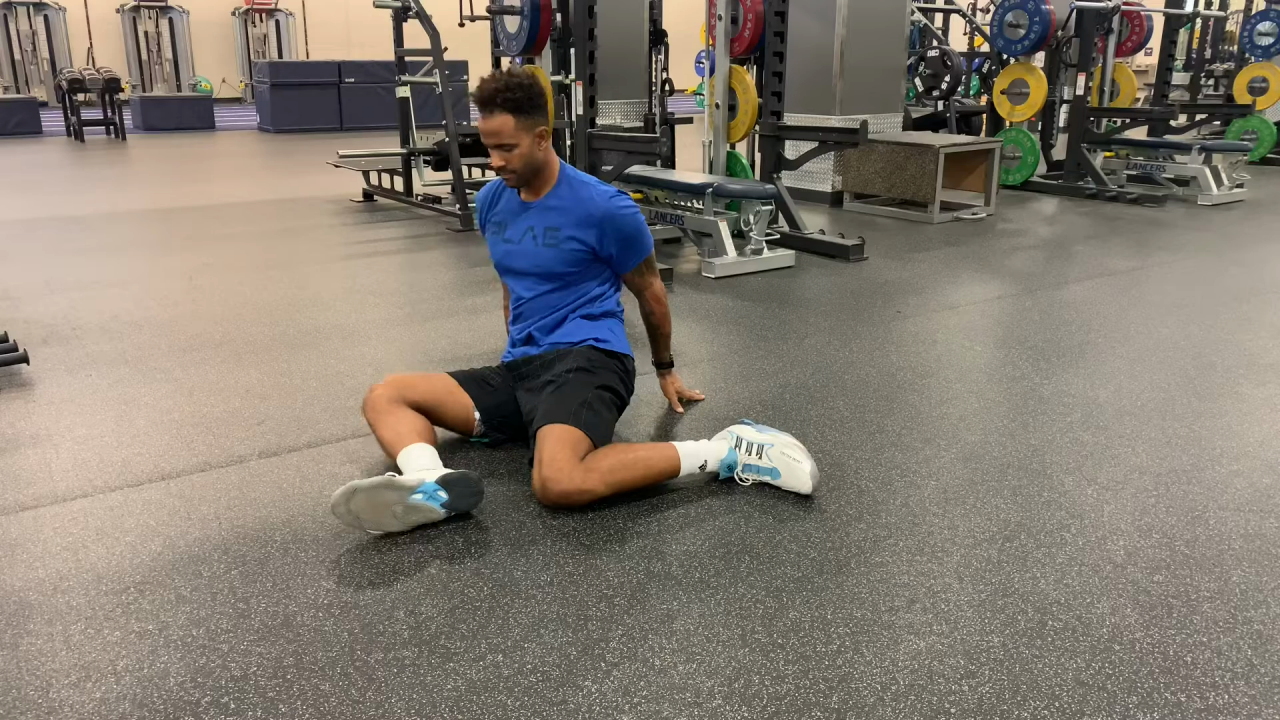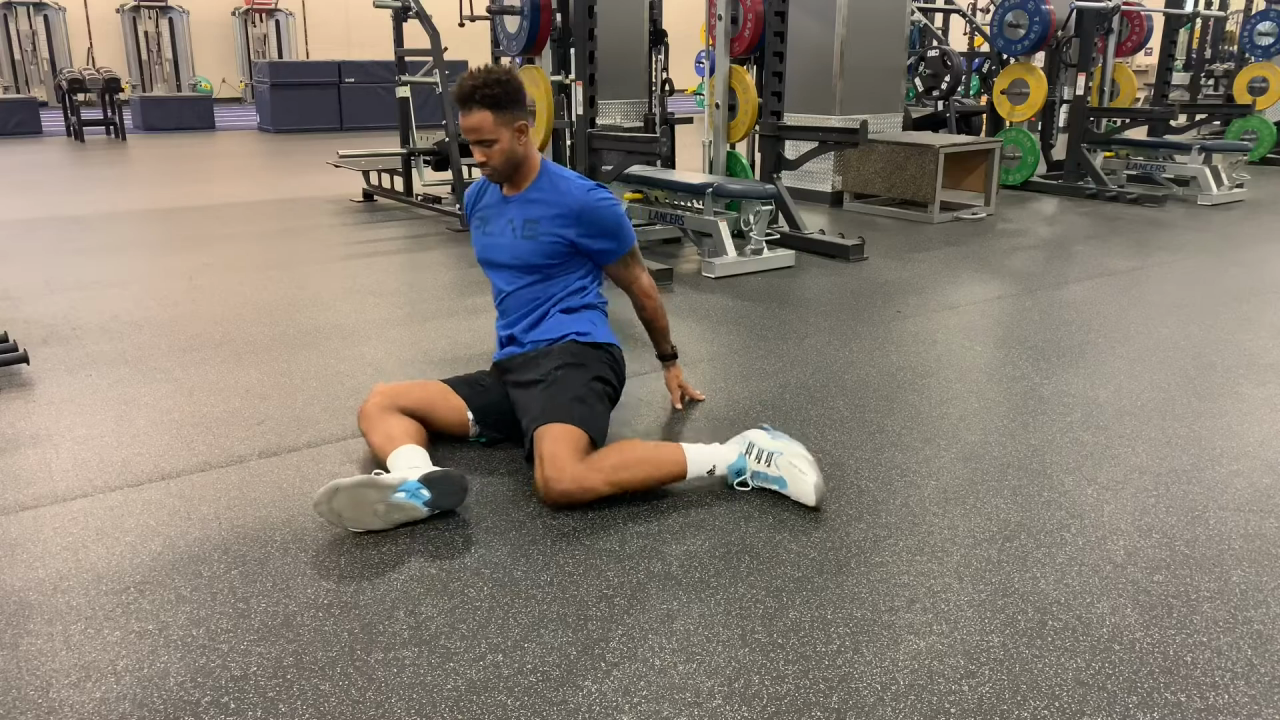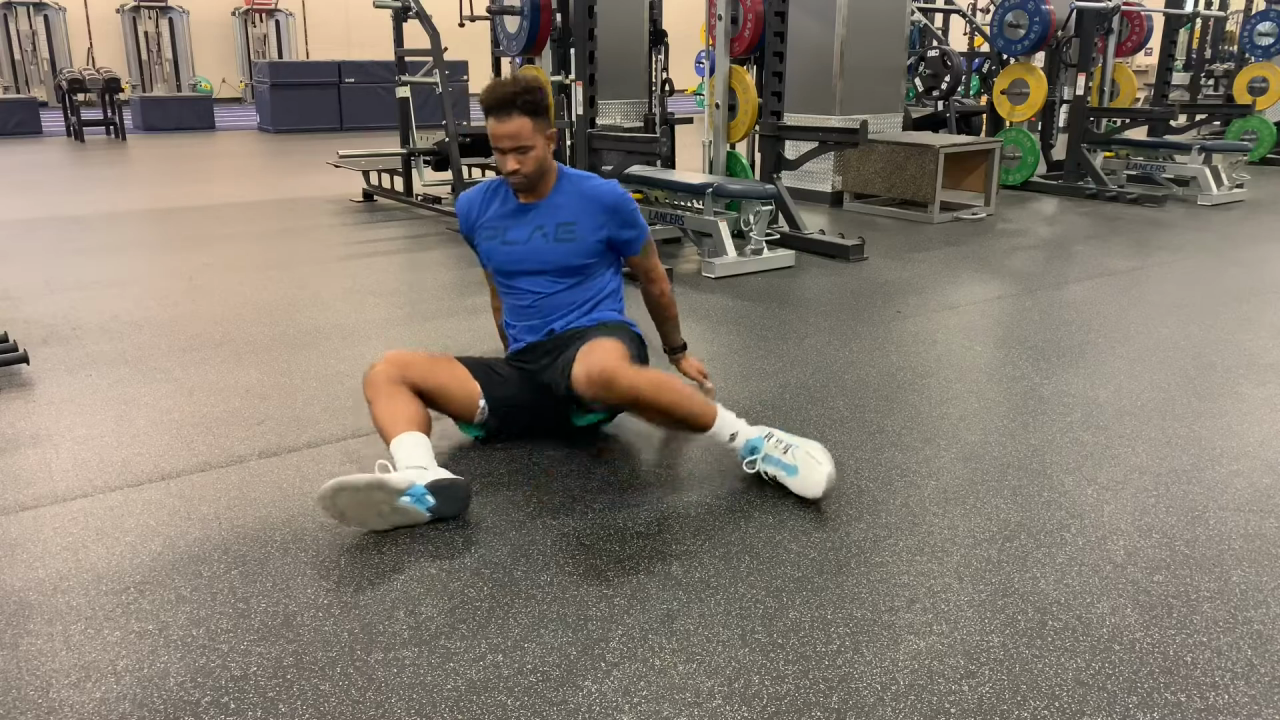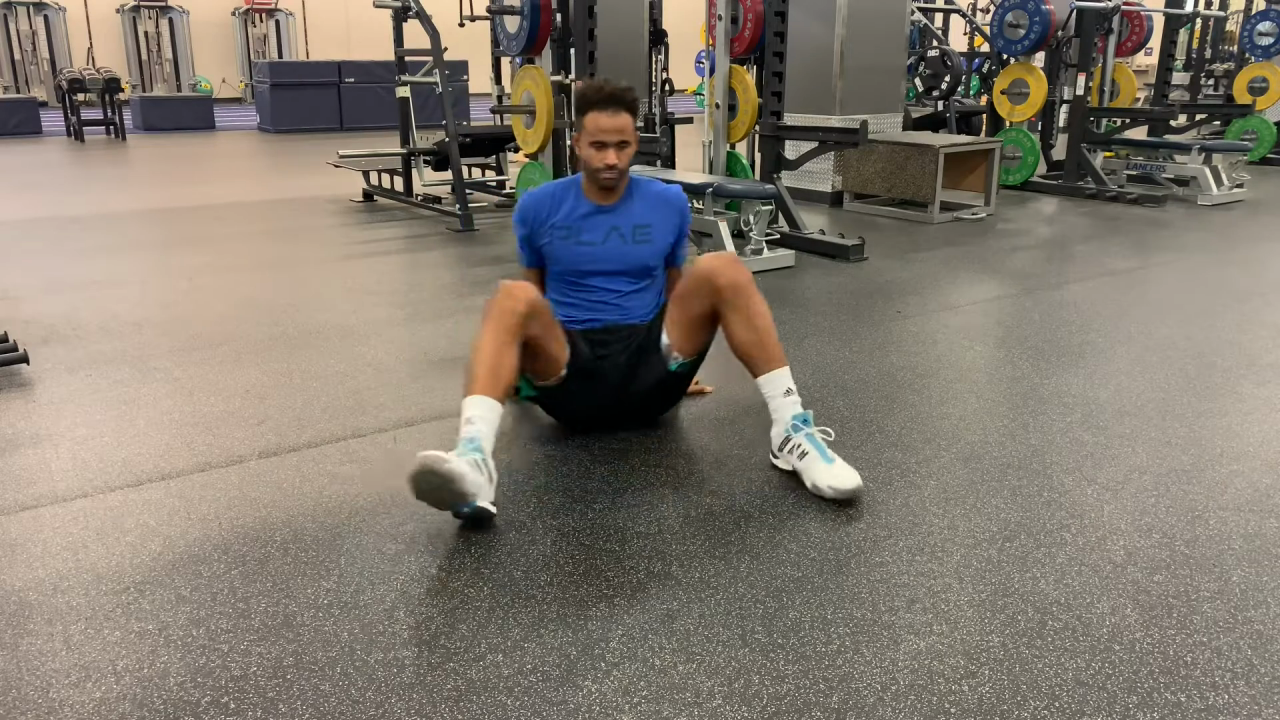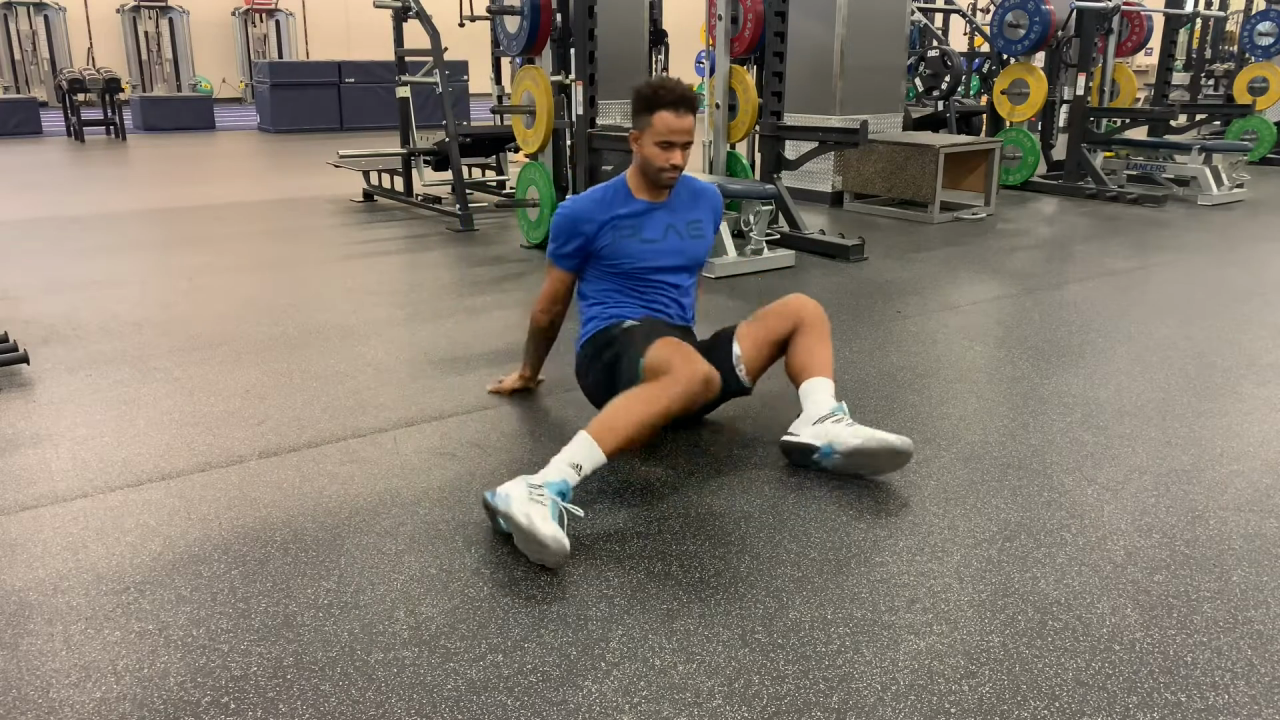
dt=0.5s
person 1, frame 1
left shoulder: (605, 209)
right shoulder: (490, 202)
left elbow: (650, 291)
left wrist: (665, 370)
left hip: (586, 360)
right hip: (520, 368)
left knee: (557, 484)
right knee: (385, 397)
left ankle: (729, 453)
right ankle: (433, 486)
person 1, frame 2
left shoulder: (582, 202)
right shoulder: (478, 199)
left elbow: (638, 284)
left wrist: (669, 362)
left hip: (574, 356)
right hip: (514, 367)
left knee: (562, 482)
right knee: (378, 407)
left ankle: (737, 458)
right ankle: (417, 485)
person 1, frame 3
left shoulder: (603, 199)
right shoulder: (474, 208)
left elbow: (652, 277)
left wrist: (677, 353)
left hip: (595, 345)
right hip: (528, 365)
left knee: (600, 372)
right knee: (386, 375)
left ankle: (753, 443)
right ankle: (422, 485)
person 1, frame 4
left shoulder: (669, 203)
right shoulder: (539, 207)
right elbow: (528, 284)
left wrist: (671, 363)
right wrist: (502, 371)
left hip: (646, 372)
right hip: (570, 377)
left knee: (722, 269)
right knee: (517, 298)
left ankle: (792, 430)
right ankle: (471, 464)
person 1, frame 5
left shoulder: (706, 201)
right shoulder: (585, 212)
right elbow: (551, 305)
right wrist: (528, 373)
left hip: (678, 356)
right hip: (616, 357)
left knee: (802, 310)
right knee: (696, 377)
left ankle: (821, 426)
right ankle: (543, 490)
